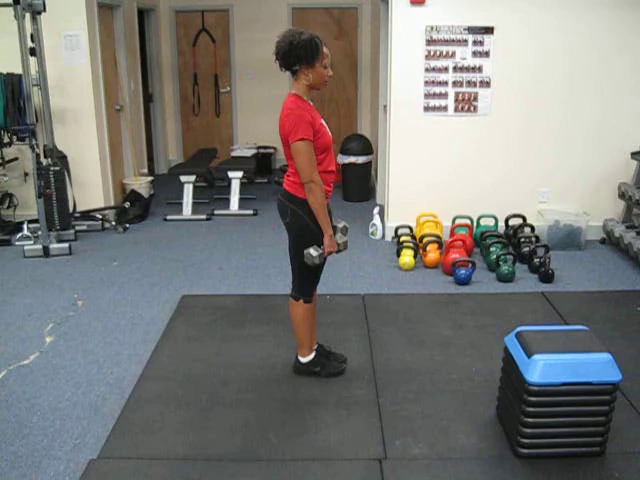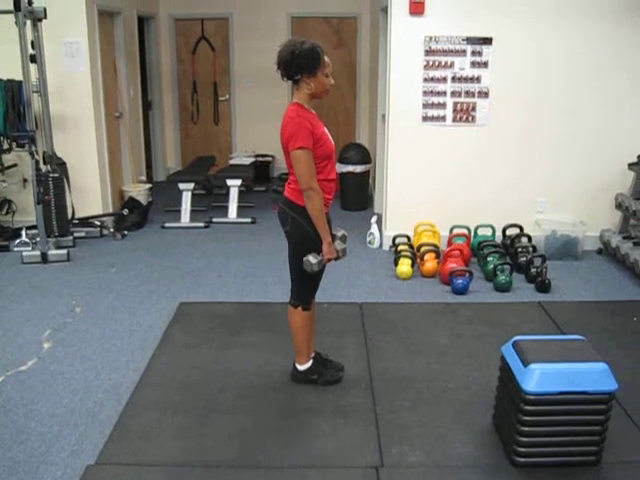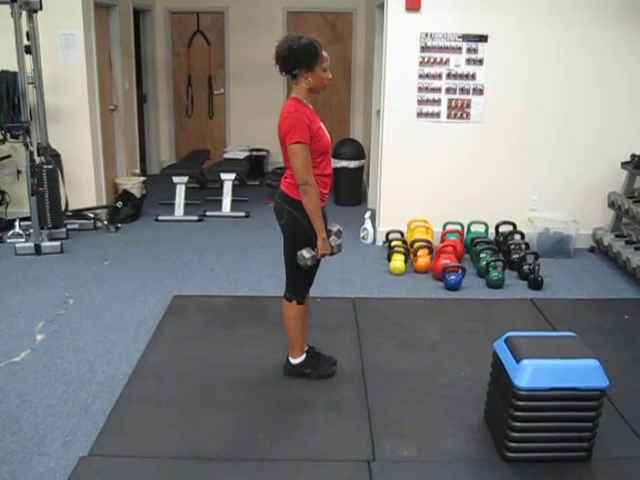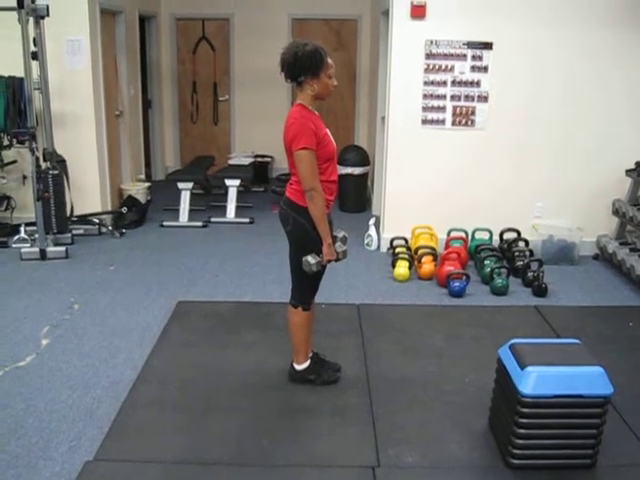
dt=0.7s
person 1, frame 1
left shoulder: (301, 106)
right shoulder: (297, 113)
right elbow: (310, 180)
left wrist: (326, 223)
right wrist: (327, 231)
left hip: (305, 204)
right hip: (302, 208)
left knee: (309, 284)
right knee: (303, 286)
left ankle: (311, 348)
right ankle: (305, 359)
person 1, frame 2
left shoulder: (305, 114)
right shoulder: (298, 121)
right elbow: (309, 187)
left wrist: (326, 229)
right wrist: (326, 238)
left hip: (307, 212)
right hip: (302, 215)
left knee: (308, 291)
right knee: (302, 293)
left ankle: (309, 356)
right ankle: (303, 367)
person 1, frame 3
left shoulder: (303, 109)
right shoulder: (296, 116)
right elbow: (305, 182)
left wrist: (320, 224)
right wrist: (321, 233)
left hip: (302, 206)
right hip: (298, 210)
left knee: (302, 285)
right knee: (297, 287)
left ankle: (303, 350)
right ankle: (296, 360)
person 1, frame 4
left shoulder: (308, 116)
right shoulder: (302, 122)
right elbow: (311, 188)
left wrist: (326, 230)
right wrist: (326, 239)
left hip: (307, 213)
right hip: (304, 216)
left knee: (308, 292)
right knee: (303, 293)
left ankle: (307, 356)
right ankle: (301, 366)
